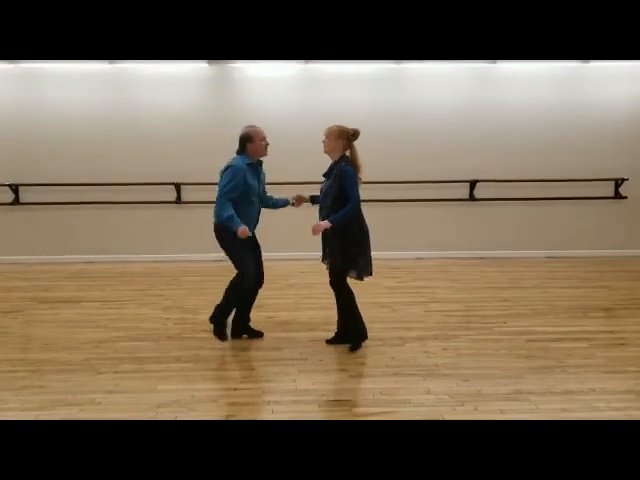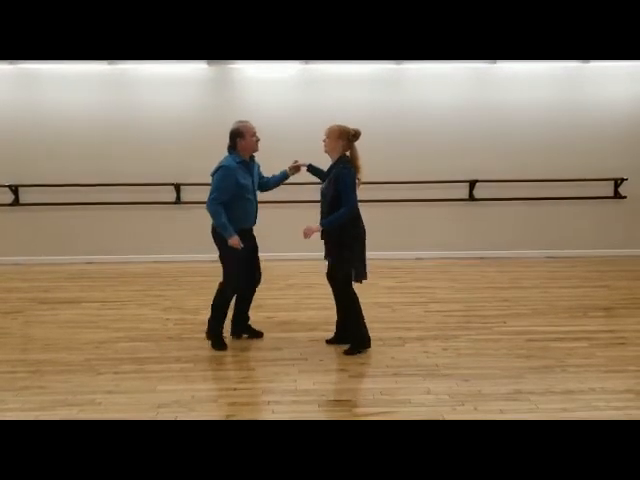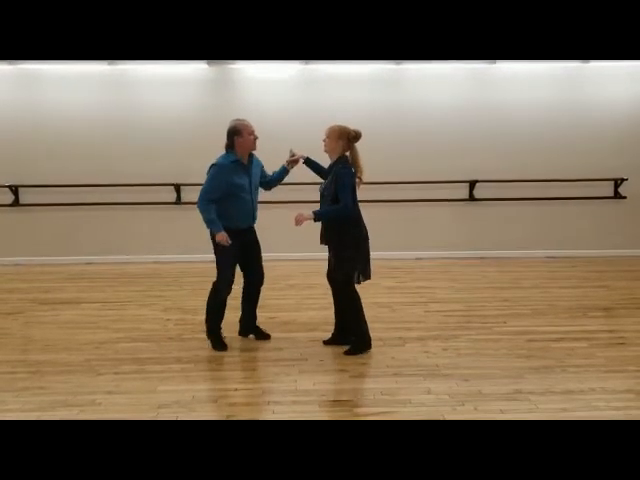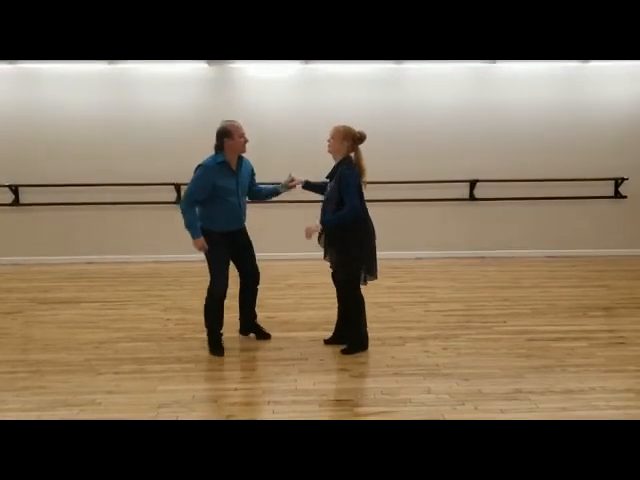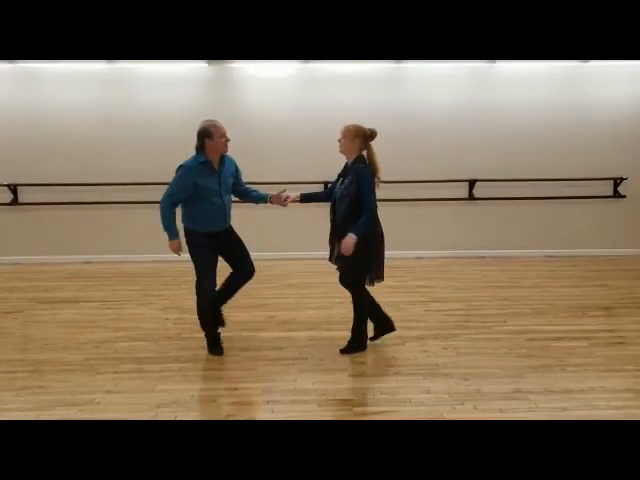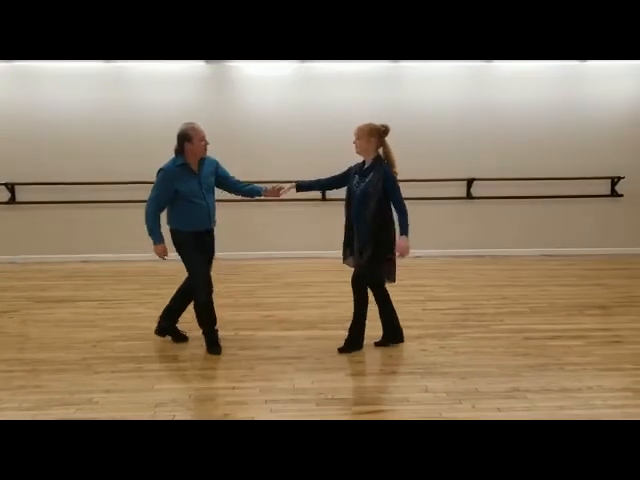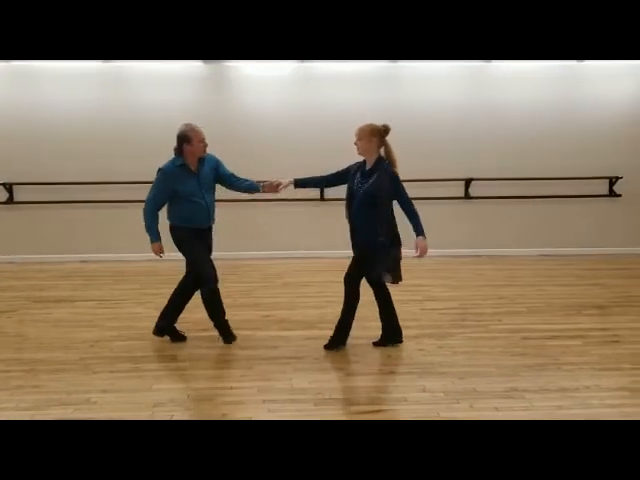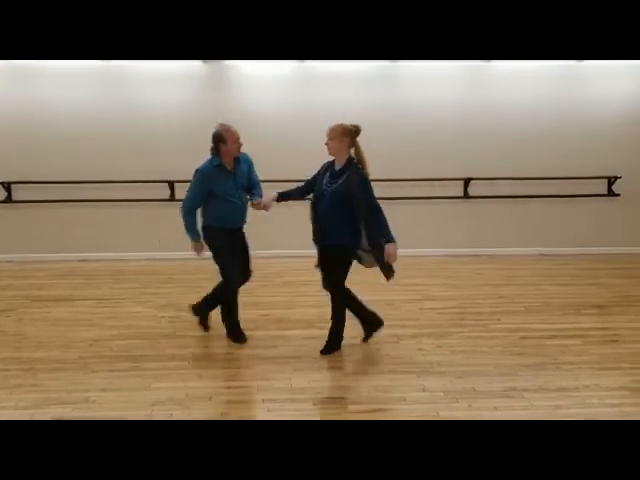
dt=0.3s
person 1, frame 1
left shoulder: (346, 169)
right shoulder: (335, 168)
left elbow: (354, 204)
left wrist: (329, 222)
right wrist: (311, 199)
left hip: (349, 235)
right hip: (338, 236)
left knee: (338, 281)
right knee: (337, 281)
left ankle: (358, 332)
right ankle: (345, 332)
person 1, frame 2
left shoulder: (344, 170)
right shoulder: (337, 167)
left elbow: (348, 208)
left wrist: (320, 225)
right wrist: (308, 167)
left hip: (347, 236)
right hip: (338, 235)
left knee: (342, 284)
right knee: (335, 280)
left ankle: (361, 338)
right ankle: (344, 332)
person 1, frame 3
left shoulder: (344, 170)
right shoulder: (336, 167)
left elbow: (346, 207)
left wrist: (313, 215)
right wrist: (305, 160)
left hip: (349, 237)
right hip: (340, 236)
left knee: (345, 285)
right knee: (336, 281)
left ankle: (362, 339)
right ankle: (343, 333)
person 1, frame 4
left shoulder: (348, 172)
right shoulder: (339, 169)
left elbow: (352, 210)
right elbow: (330, 190)
left wrist: (321, 224)
right wrist: (304, 183)
left hip: (355, 238)
right hip: (344, 237)
left knee: (350, 285)
right knee: (340, 281)
left ankle: (359, 340)
right ankle: (343, 333)
person 1, frame 5
left shoulder: (363, 171)
right shoulder: (347, 170)
left elbow: (370, 209)
right elbow: (329, 194)
left wrist: (354, 234)
right wrist: (299, 197)
left hip: (363, 240)
right hip: (350, 238)
left knee: (355, 285)
right knee: (349, 282)
left ankle: (358, 340)
right ankle: (382, 321)
person 1, frame 6
left shoulder: (384, 171)
right shoulder: (357, 170)
left elbow: (399, 205)
right elbow: (329, 183)
left wrist: (403, 235)
right wrist: (296, 186)
left hip: (378, 239)
right hip: (363, 238)
left knee: (359, 282)
right knee: (374, 283)
left ankle: (355, 338)
right ankle: (393, 333)
person 1, frame 7
left shoulder: (387, 174)
right shoulder: (355, 169)
left elbow: (406, 204)
right elbow: (326, 181)
left wrist: (420, 234)
right wrist: (294, 182)
left hip: (376, 240)
right hip: (361, 238)
left knee: (351, 281)
right knee: (376, 282)
left ankle: (340, 336)
right ankle: (392, 333)
person 1, frame 8
left shoulder: (356, 175)
right shoulder: (326, 169)
left elbow: (373, 209)
right elbow: (305, 190)
left wrist: (389, 241)
right wrist: (276, 197)
left hip: (345, 241)
right hip: (327, 239)
left knee: (334, 286)
right knee: (332, 284)
left ankle: (335, 339)
right ankle: (370, 319)
person 2, frame 1
left shoulder: (257, 168)
right shoulder: (237, 168)
left elbow: (262, 199)
right elbow: (222, 201)
left wrist: (288, 201)
right wrist: (237, 225)
left hip: (247, 231)
right hip: (230, 231)
left knee: (257, 278)
right knee: (247, 273)
left ankle: (241, 324)
right ankle: (220, 316)
person 2, frame 2
left shoulder: (251, 164)
right shoulder: (228, 168)
left elbow: (262, 184)
right elbow: (213, 204)
left wrist: (287, 173)
right wrist: (229, 234)
left hip: (246, 231)
right hip: (229, 234)
left knee: (253, 278)
right knee: (232, 281)
left ankle: (240, 324)
right ankle: (214, 330)
person 2, frame 3
left shoulder: (255, 162)
right shoulder: (222, 167)
left elbow: (267, 183)
right elbow: (204, 201)
left wrist: (286, 168)
right wrist: (216, 229)
left hip: (247, 231)
right hip: (226, 234)
left knee: (255, 278)
right knee: (225, 282)
left ankle: (248, 324)
right ankle: (213, 331)
person 2, frame 4
left shoulder: (245, 165)
right shoulder: (208, 169)
left elbow: (254, 193)
right elbow: (187, 203)
left wrist: (280, 188)
right wrist: (196, 234)
left hip: (238, 232)
right hip: (214, 236)
left knee: (251, 277)
right knee: (219, 286)
left ankle: (248, 324)
right ankle: (214, 336)
person 2, frame 5
left shoulder: (229, 163)
right shoulder: (189, 169)
left elbow: (242, 191)
right elbow: (168, 203)
left wrist: (269, 198)
right wrist: (173, 236)
left hip: (224, 231)
right hip: (199, 236)
left knee: (245, 270)
right knee: (206, 284)
left ankle: (209, 307)
right ankle: (212, 335)
person 2, frame 6
left shoulder: (210, 164)
right shoulder: (169, 172)
left elbow: (233, 185)
right elbow: (153, 209)
left wrist: (263, 192)
right wrist: (157, 240)
left hip: (206, 233)
right hip: (184, 236)
left knee: (196, 281)
right knee: (202, 283)
left ankle: (166, 323)
right ankle: (210, 333)
person 2, frame 7
left shoulder: (212, 162)
right shoulder: (169, 172)
left elbow: (233, 181)
right elbow: (151, 206)
left wrist: (259, 187)
right wrist: (155, 238)
left hip: (205, 231)
right hip: (184, 232)
left knee: (193, 278)
right knee: (208, 276)
left ankle: (165, 324)
right ankle: (222, 324)
person 2, frame 8
left shoulder: (245, 161)
right shoulder: (206, 172)
left elbow: (254, 186)
right elbow: (189, 206)
left wrist: (257, 199)
right wrist: (195, 238)
left hip: (236, 230)
right hip: (216, 231)
left knee: (243, 273)
right knee: (232, 277)
left ankle: (203, 307)
right ankle: (232, 326)
